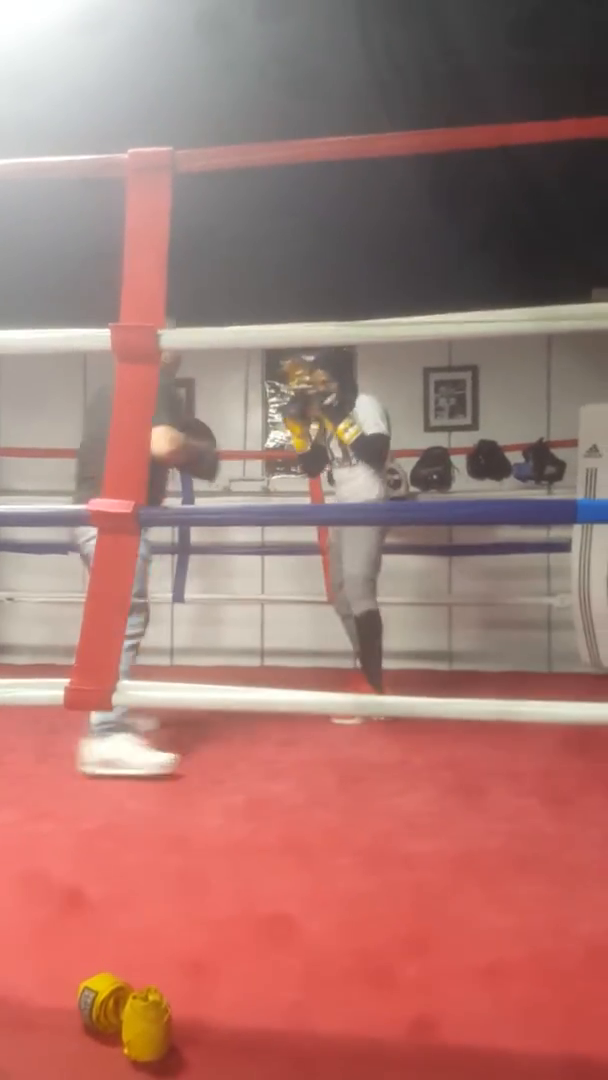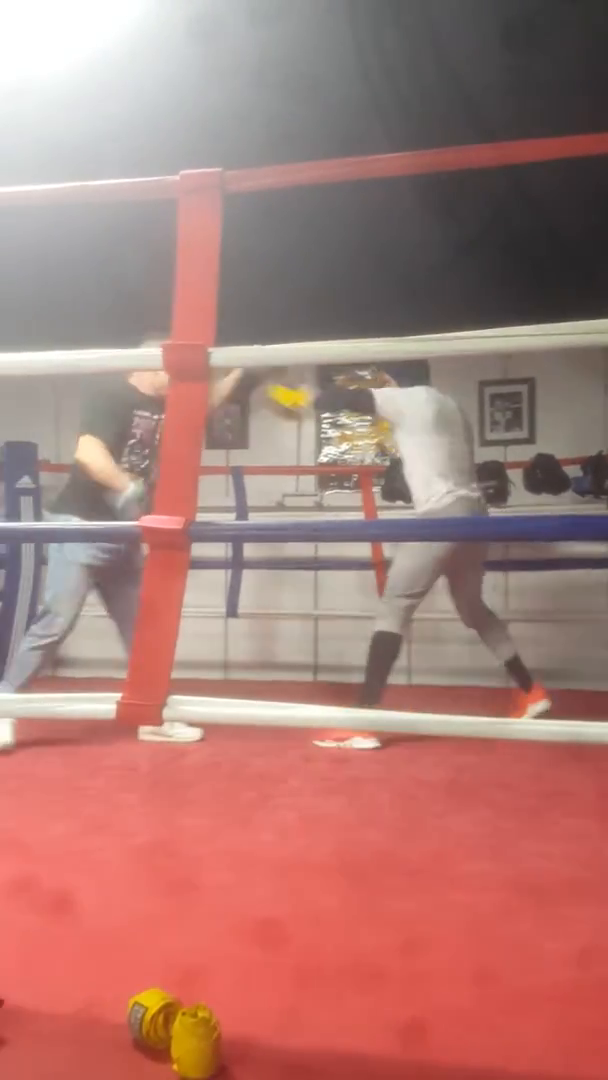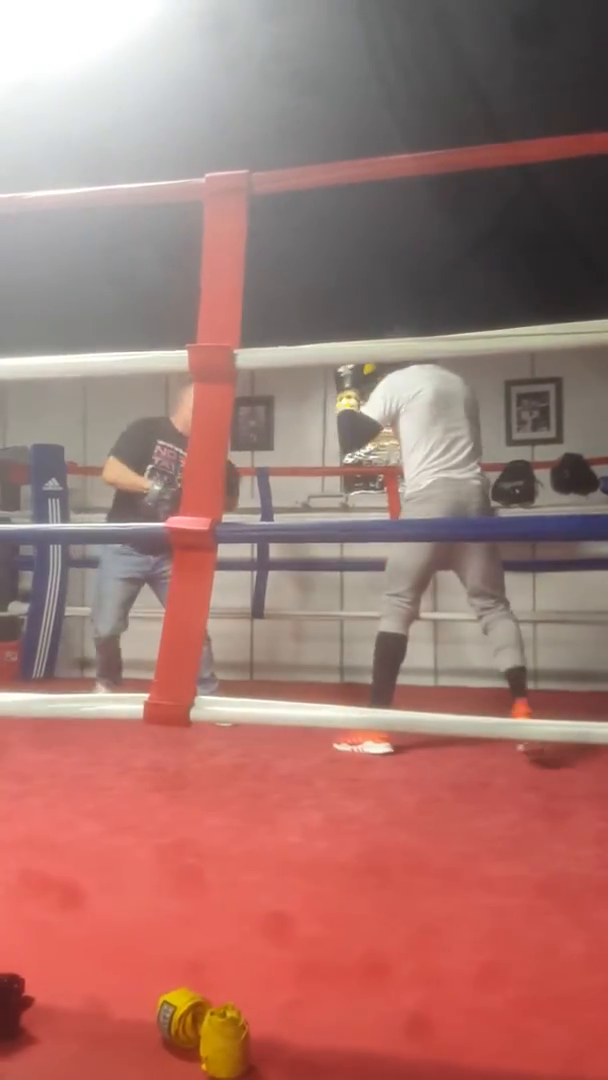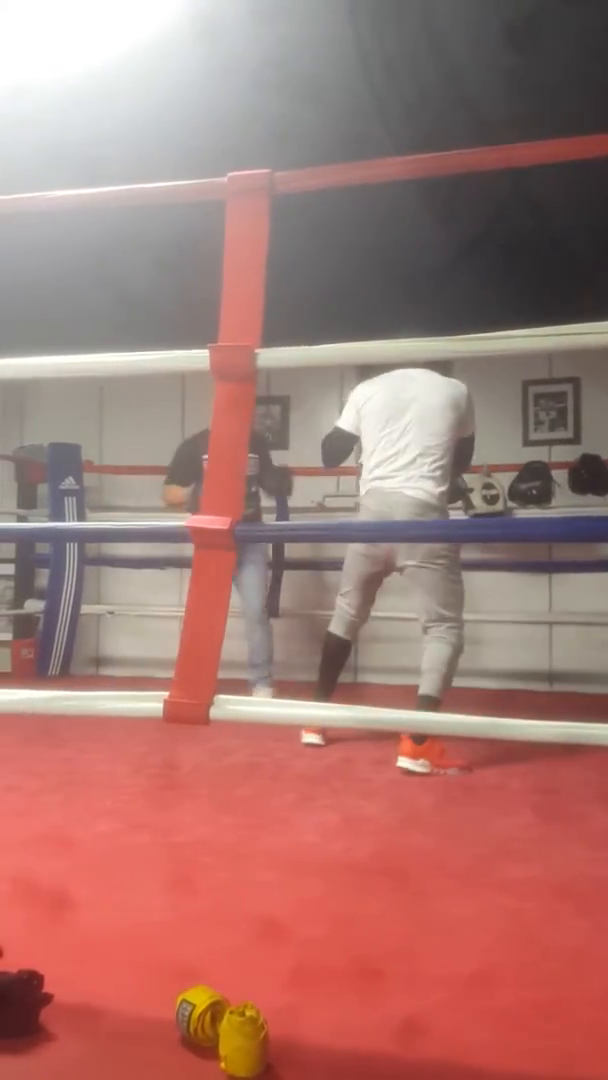
dt=1s
person 1, frame 1
left shoulder: (366, 405)
right shoulder: (324, 419)
left elbow: (377, 456)
right elbow: (311, 467)
left wrist: (339, 420)
right wrist: (297, 425)
left knee: (358, 589)
right knee: (340, 593)
left ankle: (373, 687)
right ankle: (370, 676)
person 1, frame 2
left shoulder: (407, 399)
right shoulder: (449, 407)
left elbow: (347, 399)
left hip: (439, 520)
right hip: (472, 514)
left knee: (393, 611)
right knee: (473, 609)
right ankle: (530, 692)
person 1, frame 3
left shoulder: (397, 382)
right shoulder: (459, 384)
left elbow: (350, 439)
left wrist: (348, 391)
left hip: (429, 502)
right hip: (473, 499)
left knee: (397, 607)
right knee: (493, 605)
left ankle: (375, 729)
right ankle: (522, 708)
person 1, frame 4
left shoulder: (367, 390)
right shoulder: (455, 391)
left elbow: (331, 455)
right elbow: (461, 460)
left hip: (374, 511)
right hip: (422, 513)
left knee: (348, 611)
right knee: (443, 625)
right ankle: (417, 745)
person 2, frame 1
left shoulder: (113, 387)
right shoulder: (154, 384)
right elbow: (162, 444)
left wrist: (186, 442)
right wrist: (200, 448)
left knee: (118, 622)
right knee: (124, 625)
left ankle: (110, 716)
right ankle: (109, 739)
person 2, frame 2
left shoulder: (160, 407)
right shoulder: (114, 397)
left elbow: (202, 403)
right elbow: (87, 453)
left wrist: (239, 375)
right wrist: (129, 489)
left hip: (121, 536)
right hip: (82, 528)
right knee: (54, 624)
person 2, frame 3
right shoulder: (144, 430)
left elbow: (228, 502)
right elbow: (111, 472)
left wrist: (228, 485)
right wrist: (153, 487)
left hip: (169, 554)
right hip: (125, 549)
right knee: (106, 628)
left ankle: (209, 698)
right ankle: (107, 681)
person 2, frame 4
left shoulder: (256, 443)
right shoulder: (195, 447)
left elbow: (271, 483)
right elbow: (170, 495)
left wrist: (279, 481)
right wrist: (195, 495)
left hip: (249, 542)
left knee: (257, 613)
left ankle: (262, 686)
